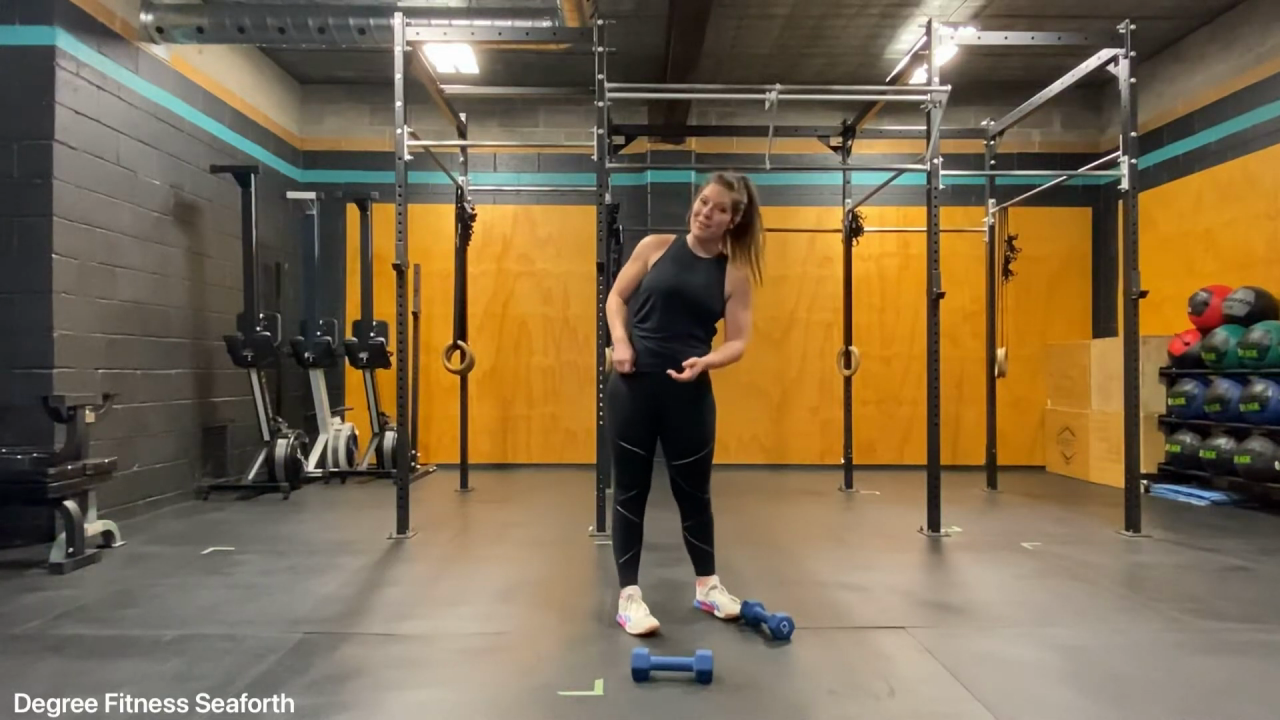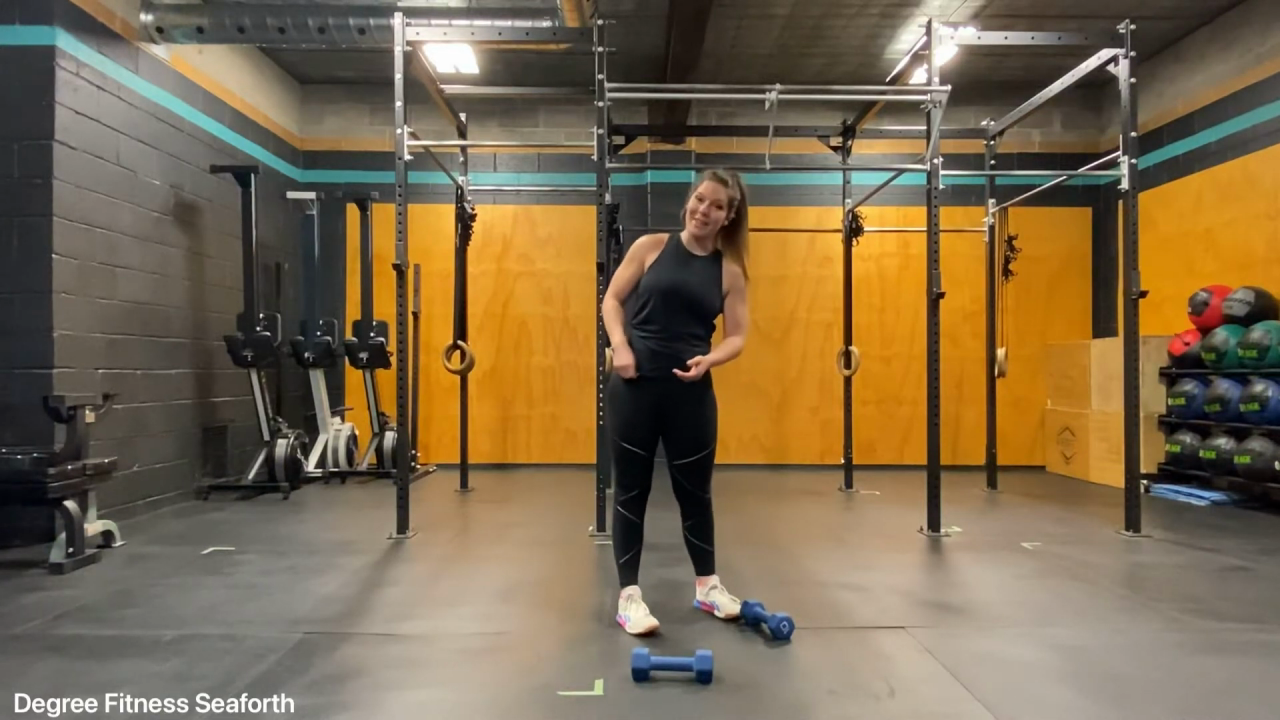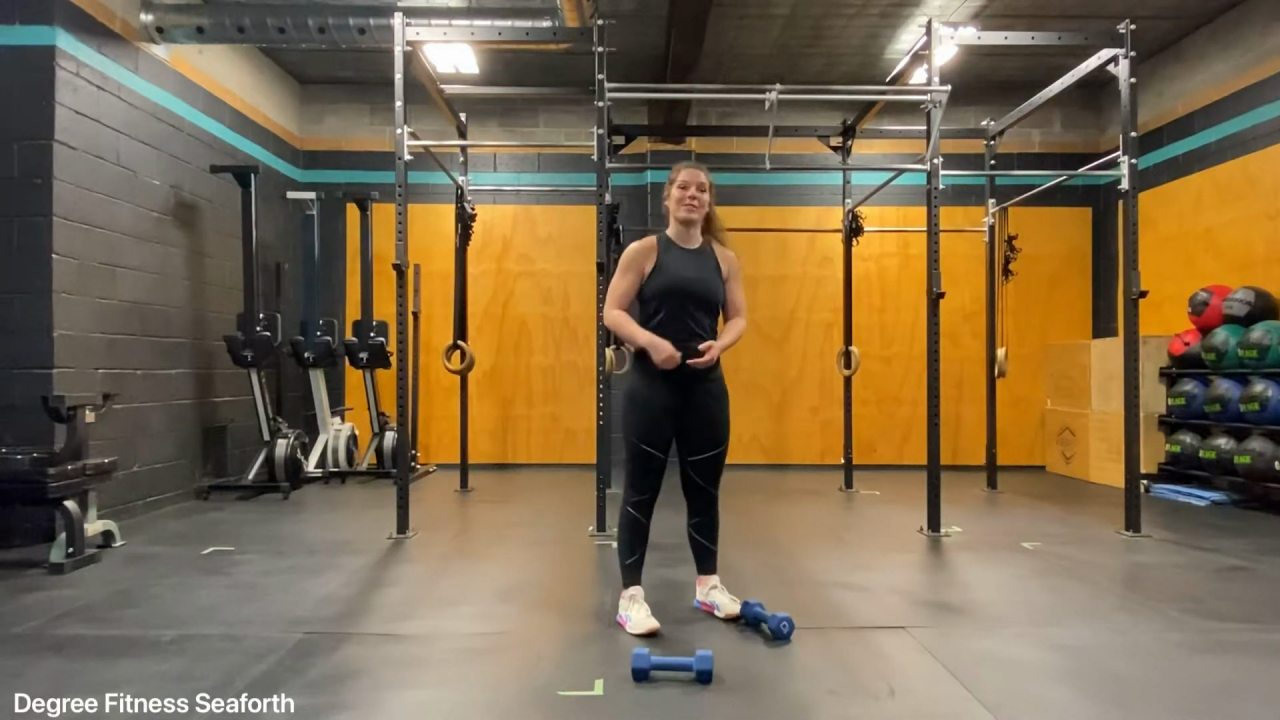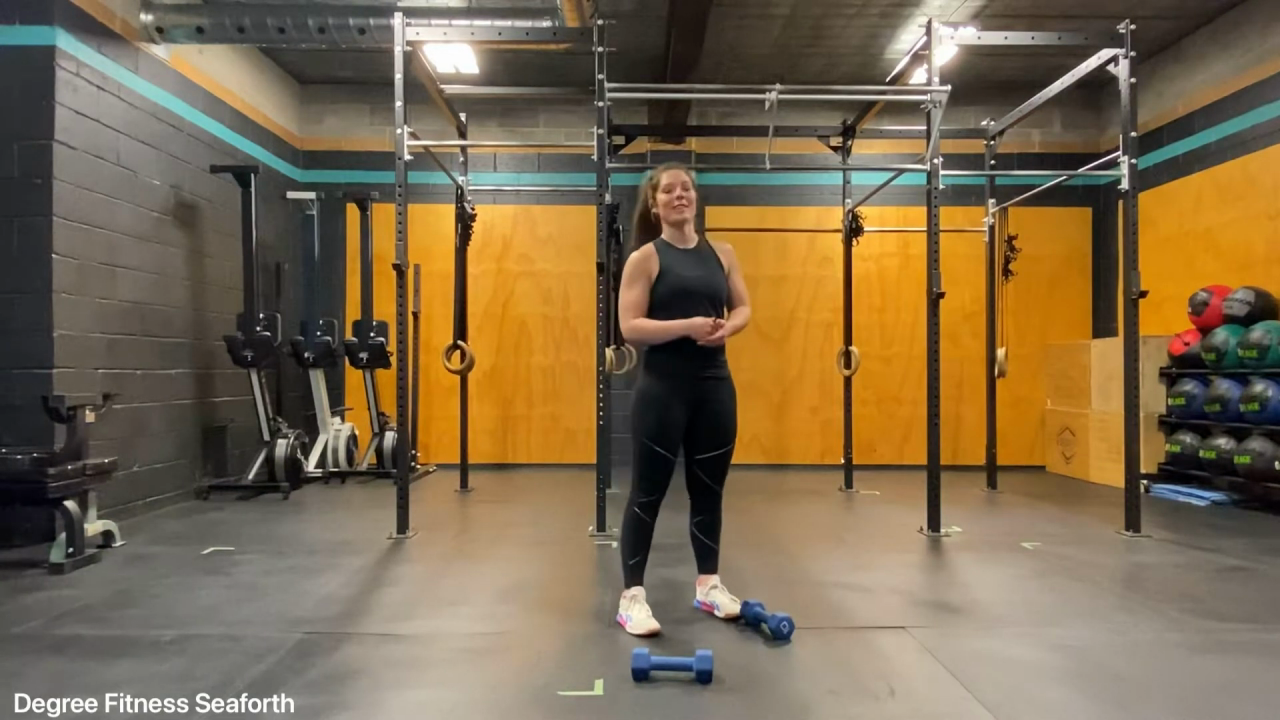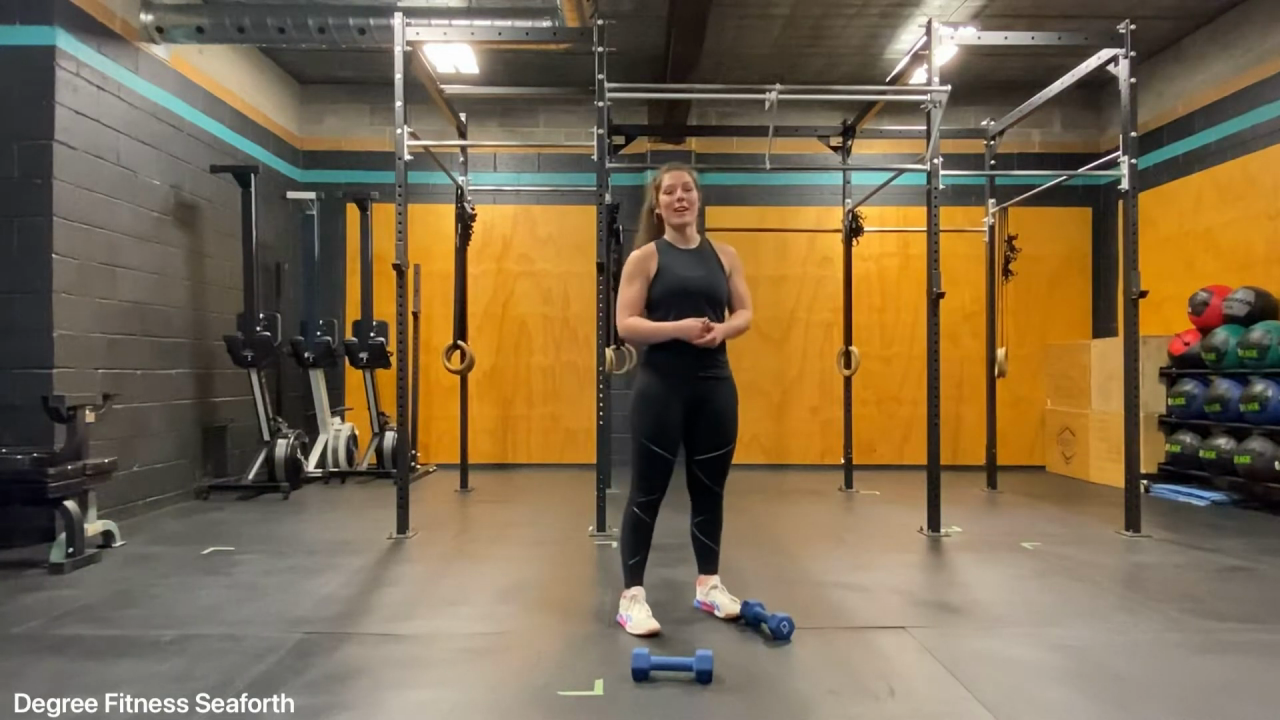
dt=0.3s
person 1, frame 1
left shoulder: (735, 275)
right shoulder: (654, 247)
left elbow: (737, 341)
right elbow: (616, 297)
left wrist: (704, 362)
right wrist: (620, 341)
left hip: (689, 390)
right hip: (633, 383)
left knee: (693, 491)
right knee: (631, 490)
left ankle: (707, 584)
right ankle: (629, 594)
person 1, frame 2
left shoulder: (730, 272)
right shoulder: (650, 246)
left elbow: (737, 336)
right elbow: (612, 300)
left wrist: (708, 360)
right wrist: (620, 346)
left hip: (691, 390)
right hip: (635, 384)
left knee: (695, 490)
right knee: (632, 489)
left ankle: (707, 584)
right ankle: (629, 595)
person 1, frame 3
left shoulder: (724, 258)
right shoulder: (644, 251)
left elbow: (738, 317)
right elbow: (613, 311)
left wrist: (719, 345)
right wrist: (651, 341)
left hip: (706, 386)
right hip: (652, 385)
left knee: (704, 489)
right knee: (641, 490)
left ankle: (708, 583)
right ankle: (631, 595)
person 1, frame 4
left shoulder: (721, 254)
right shoulder: (645, 259)
left elbow: (743, 307)
right elbow: (630, 326)
left wrist: (727, 327)
right wrist: (687, 326)
left hip: (714, 384)
right hip: (662, 386)
left knee: (708, 488)
right knee: (648, 491)
left ankle: (708, 584)
right ankle: (632, 596)
person 1, frame 5
left shoulder: (724, 255)
right shoulder: (645, 257)
left elbow: (744, 312)
right elbow: (626, 323)
left wrist: (722, 329)
right wrist: (677, 328)
left hip: (715, 385)
right hip: (660, 385)
left knee: (709, 488)
right knee: (647, 490)
left ankle: (708, 583)
right ankle: (632, 596)
